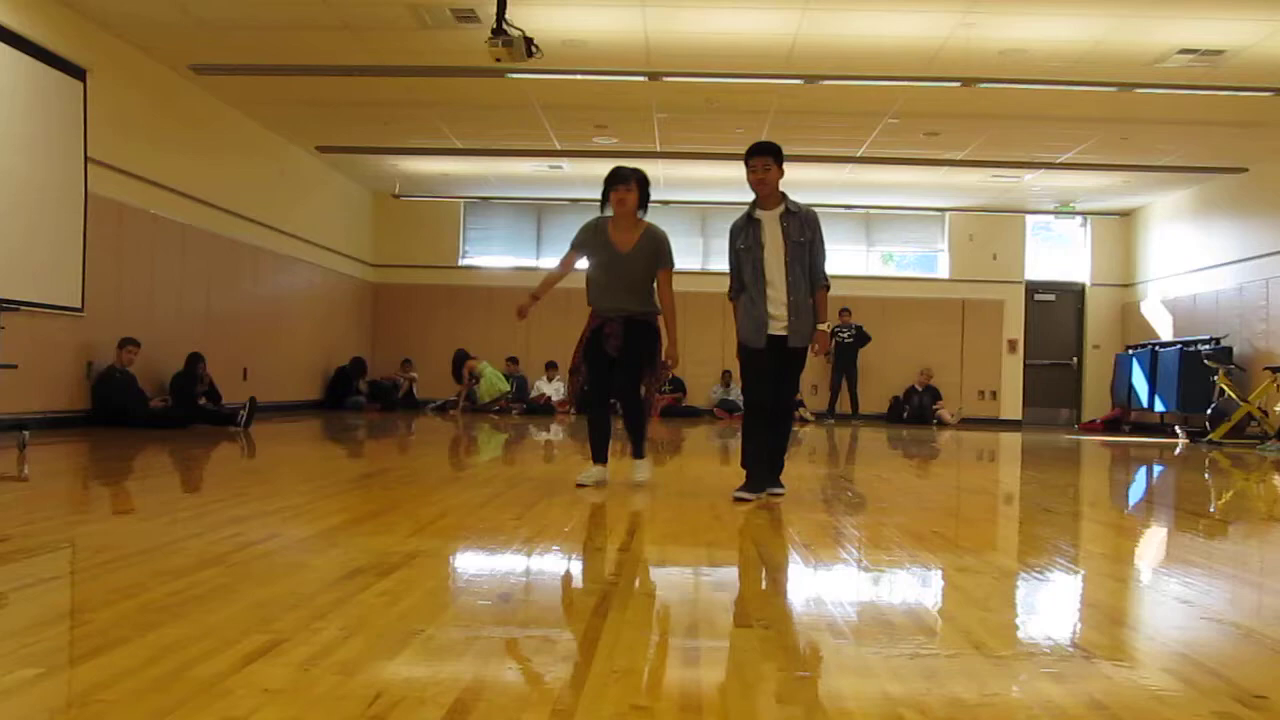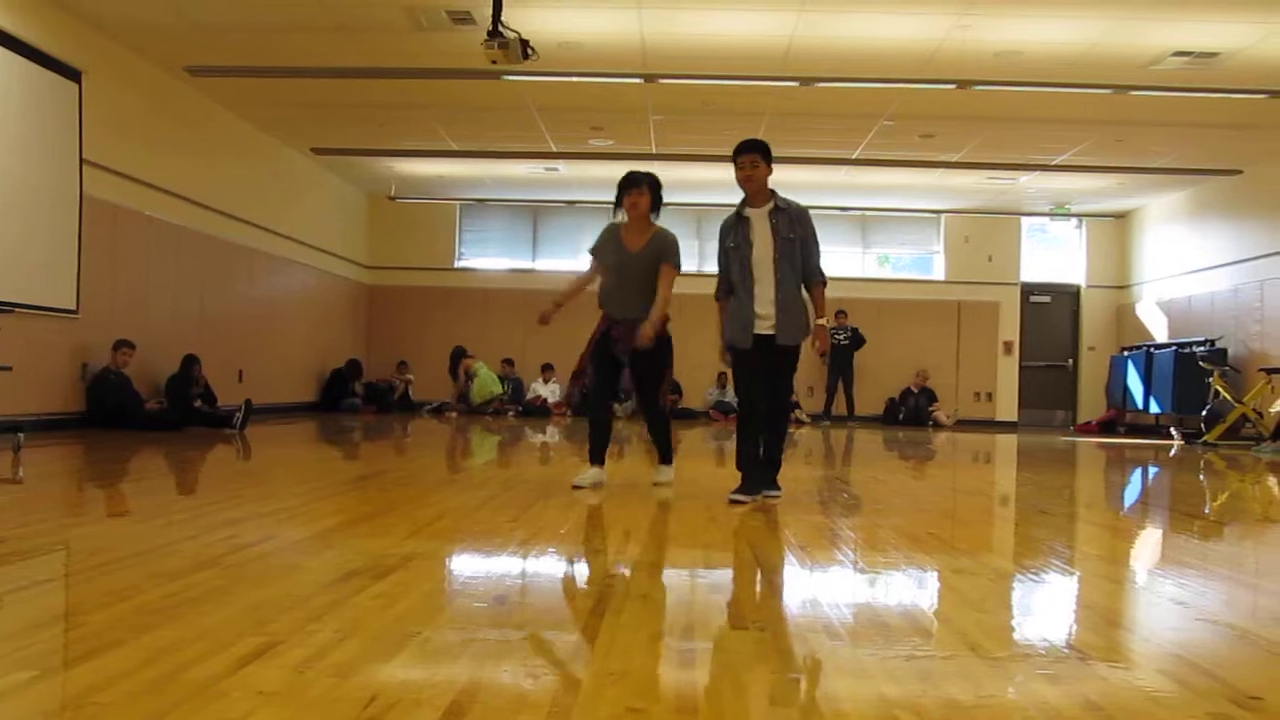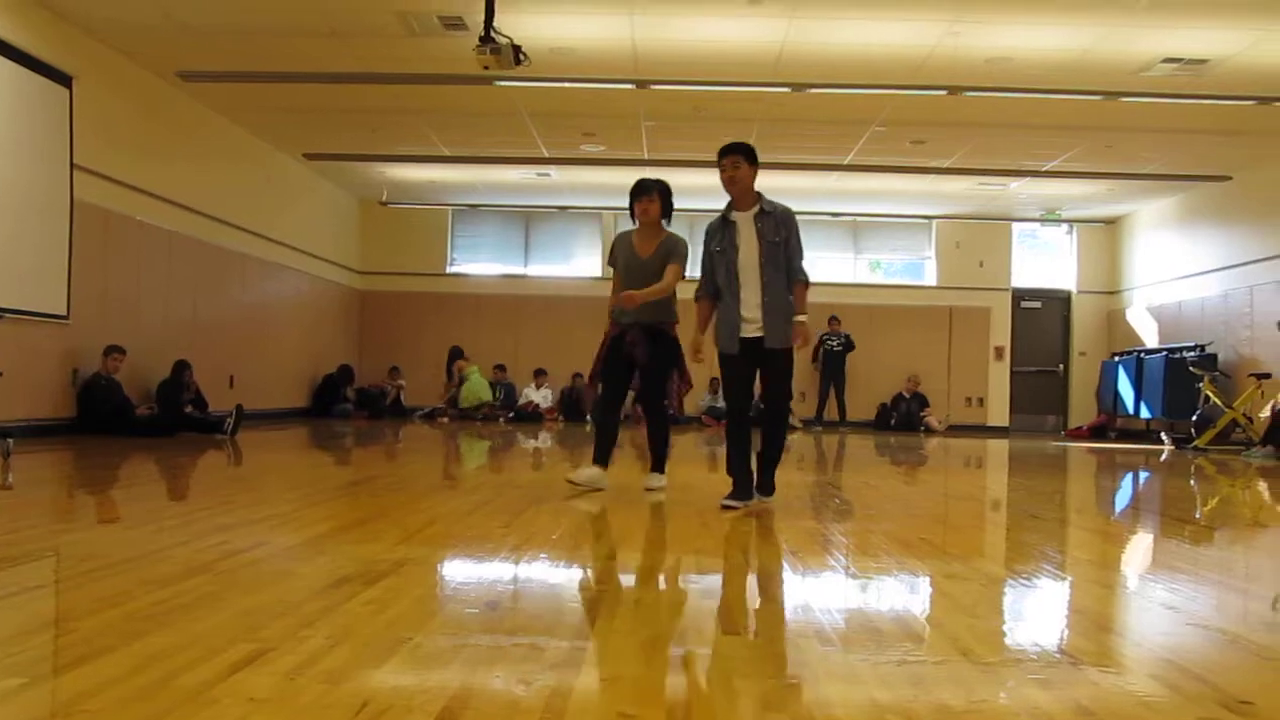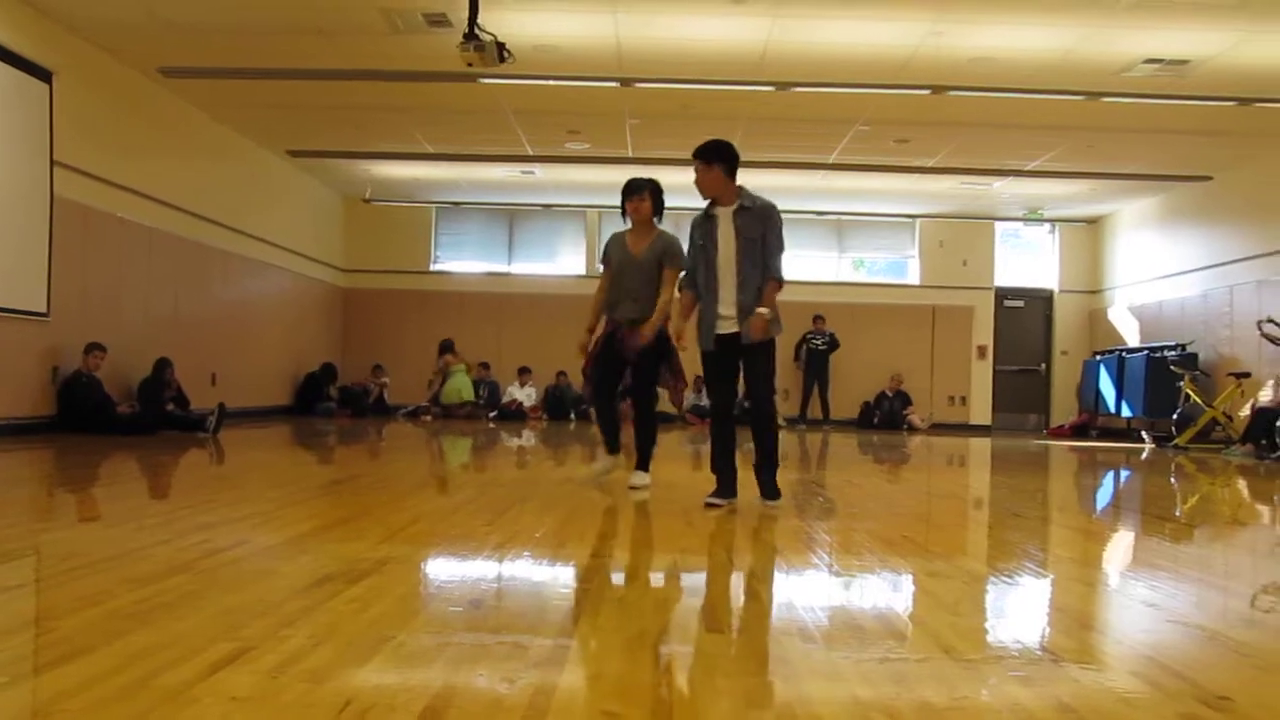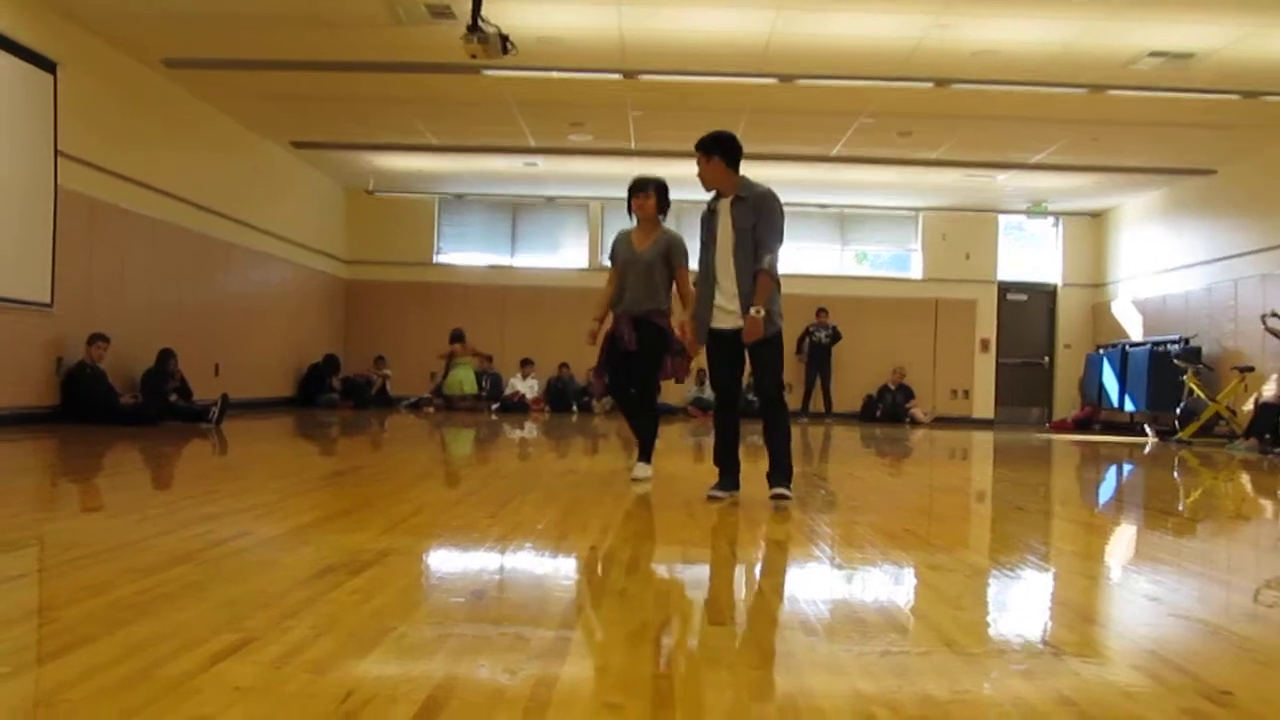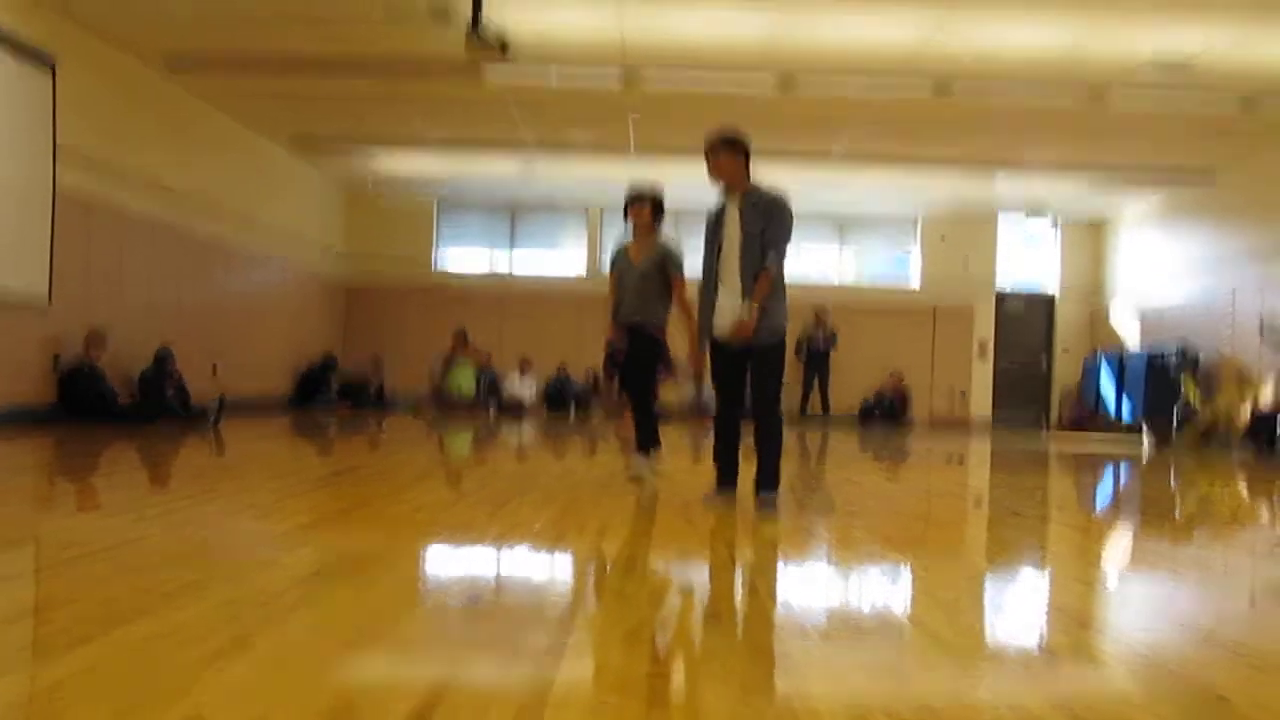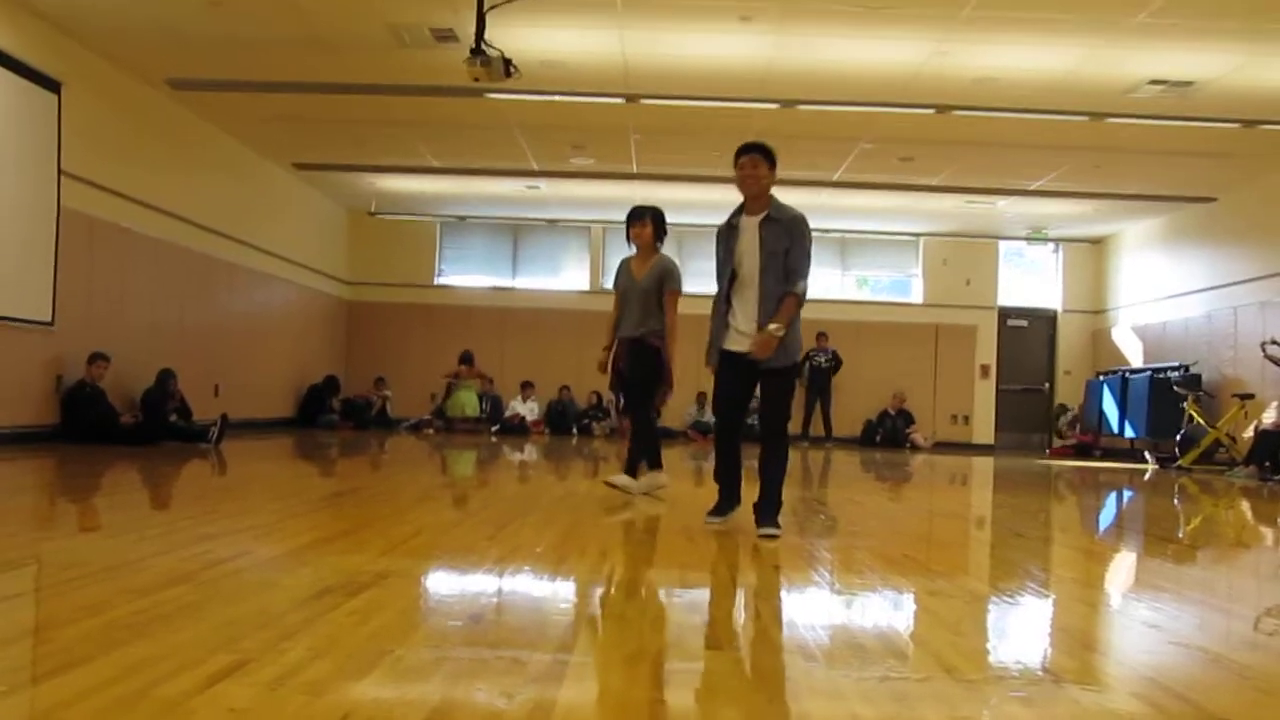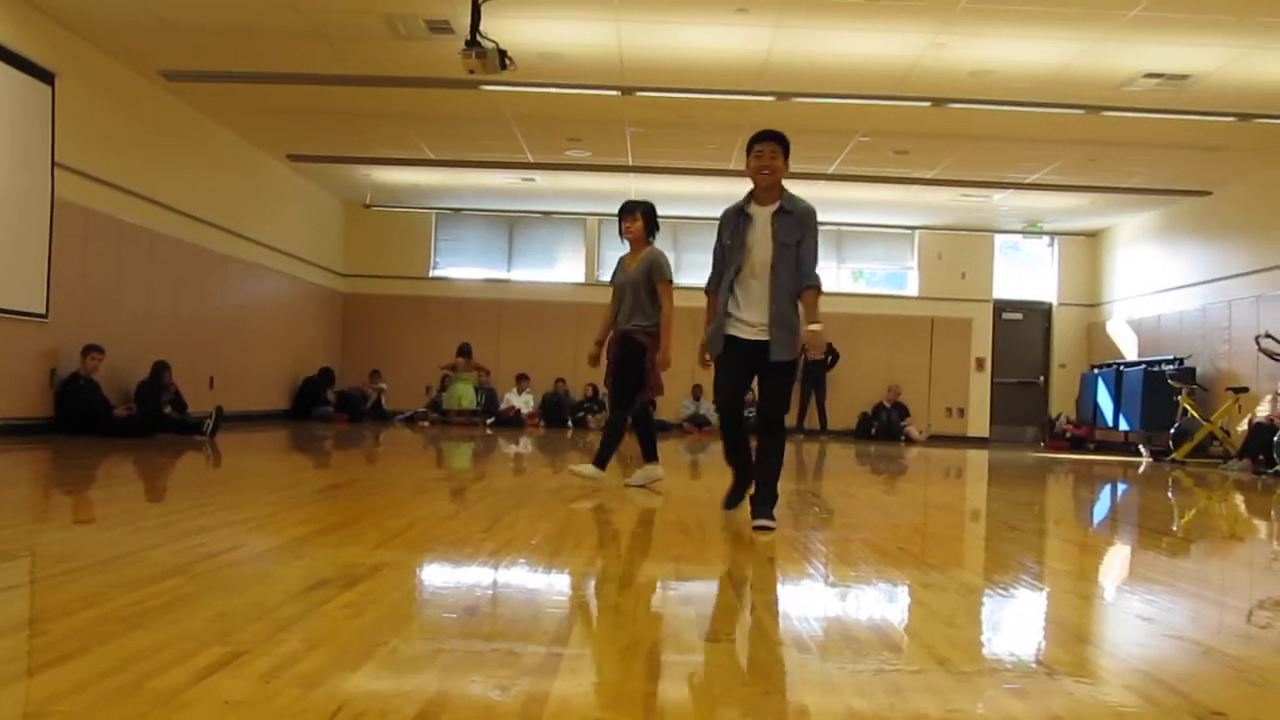
dt=0.2s
person 1, frame 1
left shoulder: (805, 219)
right shoulder: (740, 228)
left elbow: (818, 277)
right elbow: (736, 286)
left wrist: (822, 325)
right wrist: (738, 330)
left hip: (794, 330)
right hip: (755, 331)
left knee: (784, 404)
right knee: (756, 403)
left ankle: (773, 473)
right ankle: (754, 477)
person 1, frame 2
left shoulder: (796, 216)
right shoulder: (730, 226)
left elbow: (812, 273)
right elbow: (725, 286)
left wrist: (820, 319)
right wrist: (723, 333)
left hip: (786, 329)
right hip: (745, 331)
left knee: (778, 405)
right knee: (749, 405)
left ankle: (770, 474)
right ankle: (750, 479)
person 1, frame 3
left shoulder: (781, 217)
right shoulder: (716, 229)
left elbow: (796, 272)
right elbow: (708, 286)
left wrist: (801, 316)
right wrist: (700, 331)
left hip: (776, 331)
right hip: (734, 334)
left knee: (777, 407)
right knee: (737, 410)
left ankle: (765, 475)
right ankle: (742, 485)
person 1, frame 4
left shoulder: (763, 211)
right shoulder: (701, 222)
left elbow: (773, 268)
right elbow: (692, 278)
left wrist: (764, 311)
right wrist: (680, 319)
left hip: (755, 327)
right hip: (715, 330)
left knee: (762, 402)
right knee: (721, 407)
left ankle: (768, 480)
right ankle: (724, 482)
person 1, frame 5
left shoulder: (763, 200)
right shoulder: (710, 213)
left elbow: (767, 260)
left wrist: (757, 311)
right wrist: (694, 320)
left hip: (760, 321)
right hip: (719, 324)
left knee: (770, 395)
right knee: (725, 400)
left ankle: (780, 477)
right ankle: (727, 476)
person 1, frame 6
left shoulder: (771, 206)
right shoulder: (717, 218)
left elbow: (773, 263)
left wrist: (749, 312)
right wrist: (704, 327)
left hip: (764, 325)
right hip: (723, 327)
left knee: (766, 404)
right knee: (727, 405)
left ankle: (767, 485)
right ankle: (726, 478)
person 1, frame 7
left shoulder: (793, 223)
right shoulder: (727, 230)
left elbow: (797, 285)
left wrist: (775, 329)
right wrist: (713, 344)
left hip: (777, 346)
right hip: (733, 345)
left knee: (774, 428)
right knee: (726, 420)
left ankle: (768, 512)
right ankle: (727, 494)
person 1, frame 8
left shoulder: (802, 215)
right shoulder: (732, 217)
left elbow: (807, 277)
right elbow: (717, 279)
left wrist: (813, 322)
right wrist: (708, 329)
left hip: (779, 337)
right hip: (734, 333)
left knee: (772, 420)
right knee: (726, 406)
left ankle: (763, 504)
right ankle: (742, 475)
person 2, frame 1
left shoulder: (656, 238)
right shoulder: (594, 230)
left elbow: (666, 293)
right elbow: (563, 267)
left wrist: (672, 342)
right wrist: (534, 297)
left hip: (640, 326)
right hip: (602, 324)
left knee: (627, 392)
right knee: (596, 394)
left ankle: (639, 458)
right ankle: (599, 465)
person 2, frame 2
left shoulder: (665, 241)
right shoulder: (609, 235)
left elbow: (665, 287)
right elbow: (590, 276)
left wrist: (653, 322)
right wrist: (557, 305)
left hip: (648, 330)
right hip: (611, 327)
left knee: (649, 399)
right knee: (599, 396)
left ankle: (666, 462)
right ankle: (596, 467)
person 2, frame 3
left shoulder: (675, 245)
right shoulder: (621, 242)
left elbow: (668, 285)
left wrist: (639, 296)
right wrist: (612, 324)
left hip: (658, 333)
right hip: (622, 331)
left knee: (653, 404)
right knee: (609, 399)
left ankle: (657, 470)
right ankle: (598, 468)
person 2, frame 4
left shoulder: (667, 243)
right shoulder: (614, 242)
left elbow: (667, 292)
right elbow: (603, 288)
left wrist: (653, 325)
right wrist: (589, 329)
left hip: (650, 332)
right hip: (615, 328)
left knee: (642, 399)
right knee: (600, 392)
left ankle: (642, 468)
right ankle: (611, 453)
person 2, frame 5
left shoulder: (670, 241)
right shoulder: (621, 240)
left elbow: (683, 288)
right elbow: (611, 283)
left wrist: (689, 324)
right wrist: (598, 318)
left hip: (652, 324)
right hip: (622, 324)
left knee: (645, 391)
right knee: (617, 388)
left ankle: (645, 460)
right ankle: (644, 441)
person 2, frame 6
left shoulder: (665, 252)
right shoulder: (621, 250)
left elbow: (682, 297)
right elbow: (614, 291)
left wrist: (694, 340)
right wrist: (610, 321)
left hip: (648, 332)
right hip: (624, 331)
left knee: (642, 393)
right knee: (632, 392)
left ankle: (644, 453)
right ankle: (650, 447)
person 2, frame 7
left shoulder: (666, 266)
right shoulder: (625, 265)
left elbow: (670, 314)
right elbow: (617, 311)
left wrist: (668, 354)
right wrist: (607, 347)
left hip: (650, 345)
right hip: (627, 345)
left knee: (639, 409)
right knee: (639, 410)
left ankle: (630, 474)
right ankle: (655, 471)
person 2, frame 8
left shoulder: (656, 258)
right shoulder: (623, 261)
left elbow: (666, 305)
left wrist: (665, 347)
right wrist: (598, 342)
left hip: (643, 340)
right hip: (625, 339)
left knee: (619, 403)
right knee: (637, 404)
left ankle: (599, 465)
right ankle: (651, 464)
